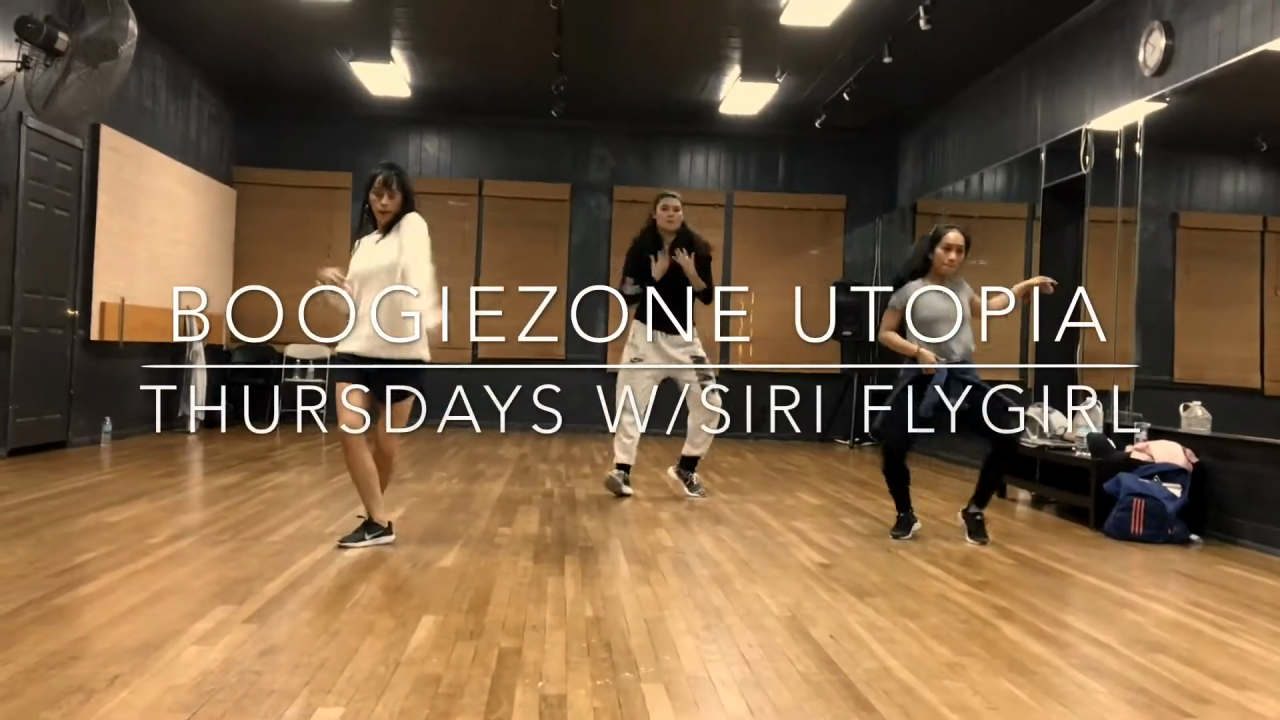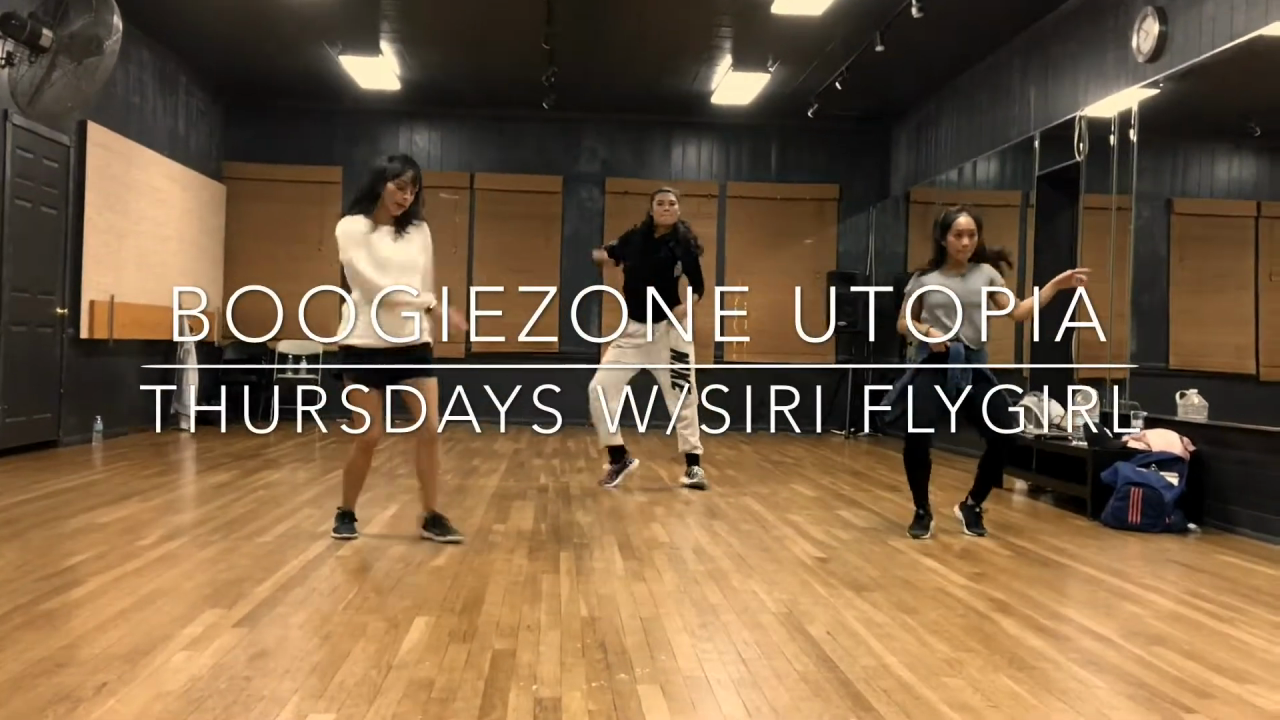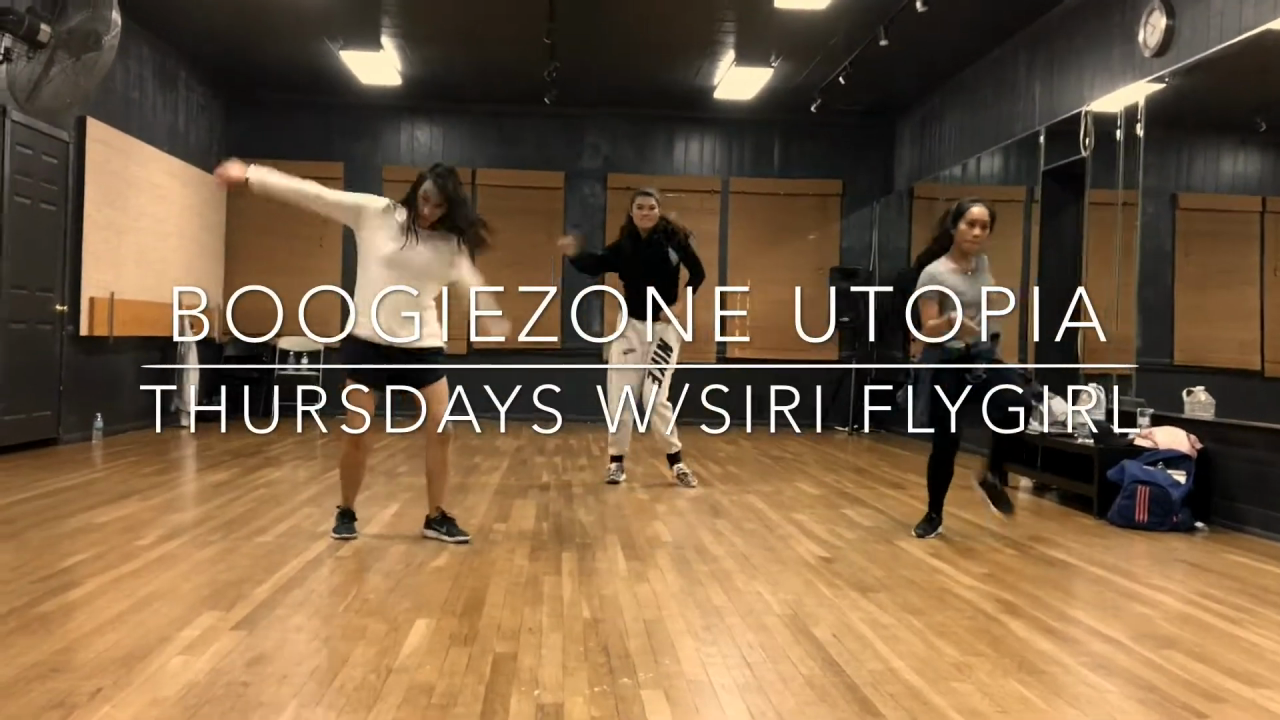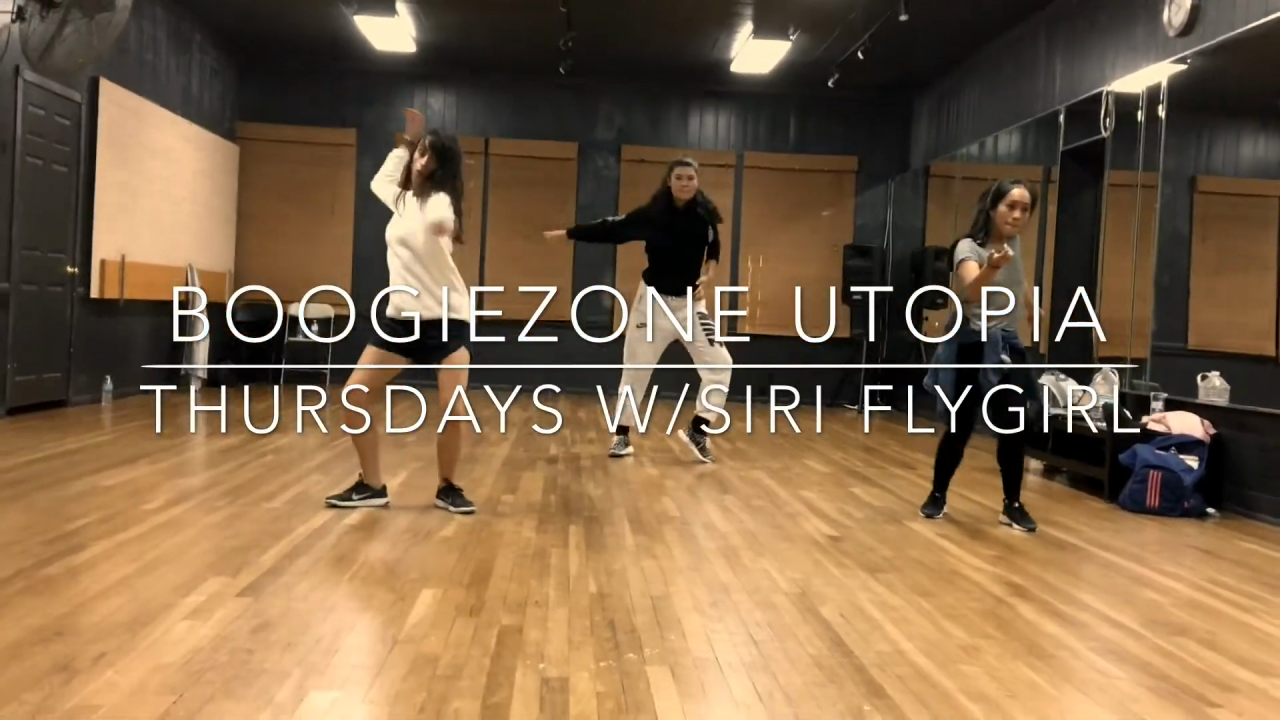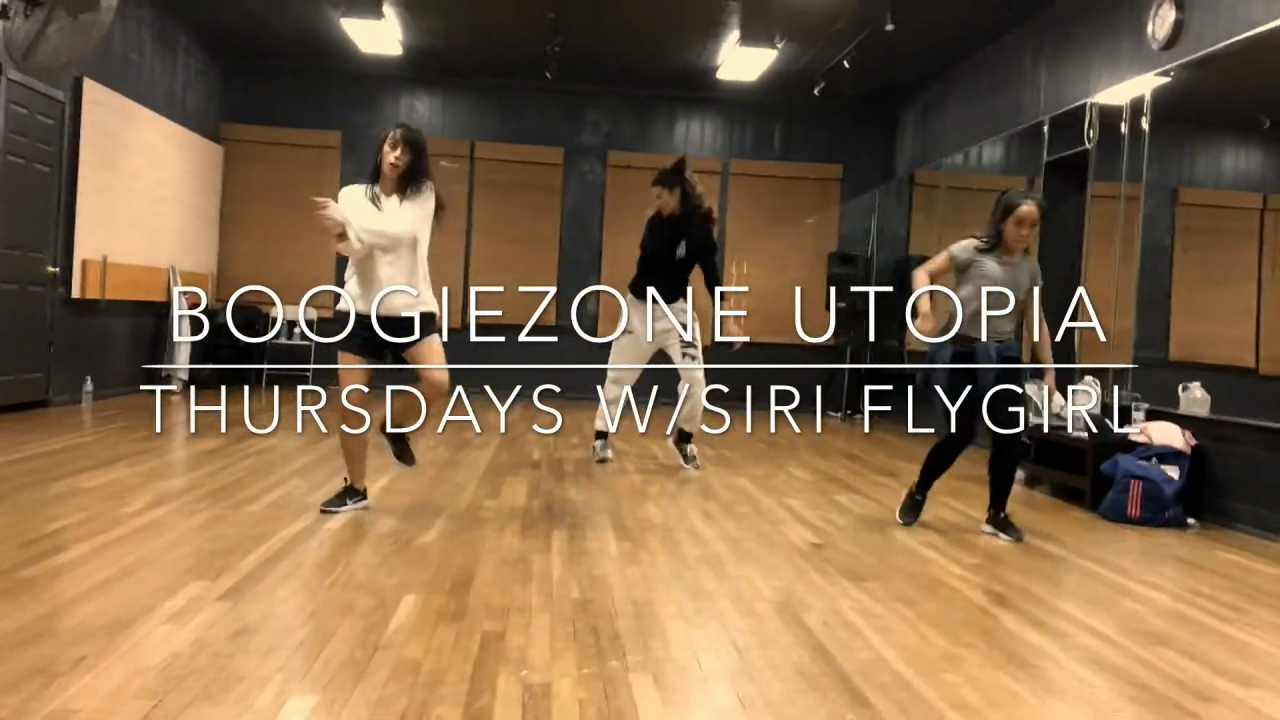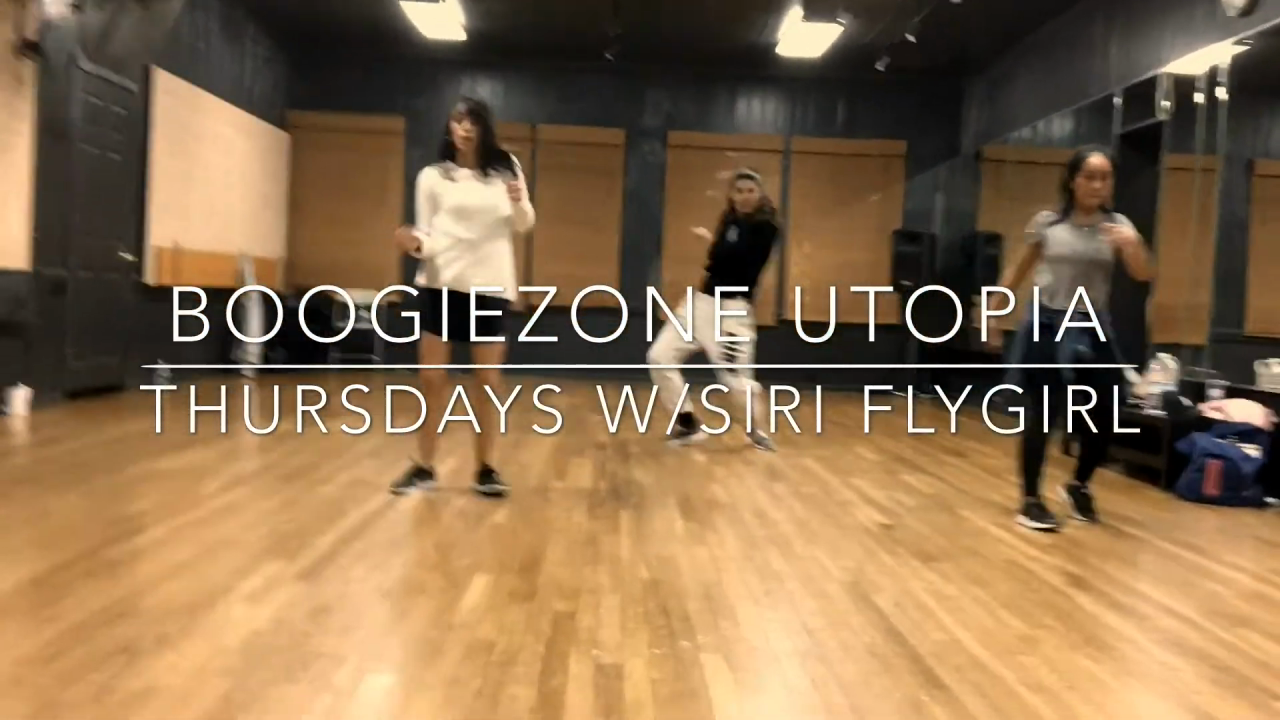
dt=0.5s
person 1, frame 1
left shoulder: (412, 225)
right shoulder: (363, 244)
left elbow: (418, 273)
left wrist: (425, 316)
right wrist: (338, 284)
left hip: (402, 353)
right hip: (355, 351)
left knee: (385, 444)
right knee: (350, 431)
left ankle: (376, 513)
right ankle: (378, 522)
person 1, frame 2
left shoulder: (417, 231)
right shoulder: (351, 228)
right elbow: (375, 284)
right wrist: (434, 307)
left hip: (412, 341)
right hip: (366, 343)
left knee: (430, 427)
right knee: (368, 436)
left ankle: (431, 517)
right ankle: (346, 512)
person 1, frame 3
left shoulder: (451, 244)
right shoulder: (377, 213)
left elbow: (471, 285)
right elbow: (317, 195)
left wrist: (496, 325)
right wrist: (252, 176)
left hip: (422, 347)
right hip: (369, 341)
left knee: (441, 430)
right knee: (356, 434)
left ankle: (437, 517)
right ankle: (346, 511)
person 1, frame 4
left shoulder: (440, 200)
right shoulder: (404, 197)
left elbow: (441, 218)
right elbow: (381, 181)
left wrist: (442, 226)
right wrist: (406, 143)
left hip: (446, 319)
right hip: (400, 317)
right knee: (355, 395)
left ankle: (448, 487)
right ankle: (372, 485)
person 1, frame 5
left shoulder: (422, 193)
right shoulder: (352, 194)
left elbow: (400, 234)
right elbow: (357, 247)
left wrist: (343, 217)
right wrist: (341, 234)
left hip: (413, 309)
right hip: (360, 310)
left knee: (439, 385)
right knee: (351, 403)
left ankle: (396, 425)
right ankle: (355, 487)
person 1, frame 6
left shoulder: (507, 171)
right shoulder: (433, 177)
left elbow: (524, 222)
right elbow: (427, 231)
left wrist: (520, 208)
right wrist: (416, 242)
left hip: (492, 289)
right hip: (441, 286)
left knee: (488, 381)
right knee: (431, 379)
left ankle: (486, 468)
right ankle: (424, 468)
person 2, frame 1
left shoulder: (961, 287)
right shoulder: (909, 290)
left elbow: (985, 309)
right elbow: (885, 334)
left wrist: (1025, 286)
right wrist: (917, 350)
left hip: (963, 377)
right hip: (923, 379)
left knee: (1007, 437)
right knee: (893, 449)
left ankle: (974, 511)
right ankle: (906, 515)
person 2, frame 2
left shoulder: (986, 274)
right shoulder: (924, 279)
left elbow: (1016, 313)
right elbow: (903, 323)
left wrist: (1056, 286)
right wrist: (927, 332)
left hip: (973, 366)
right hip: (932, 365)
left knee: (1002, 440)
right knee: (917, 437)
left ankle: (971, 506)
right ankle: (923, 514)
person 2, frame 3
left shoulder: (982, 263)
right shoulder: (933, 274)
right elbow: (927, 330)
right wrist: (952, 322)
left hip: (984, 357)
right hip: (947, 363)
left knee: (1014, 407)
right knee: (945, 445)
left ankle: (993, 478)
right ankle: (934, 515)
person 2, frame 4
left shoulder: (1012, 244)
right shoulder: (968, 248)
right elbow: (974, 290)
left wrist: (1027, 304)
right wrist: (993, 266)
left hip: (1006, 345)
right hip: (969, 344)
left knee: (1011, 426)
right knee: (959, 430)
left ankle: (1011, 504)
right ankle: (939, 492)
person 2, frame 5
left shoulder: (1030, 268)
right shoulder: (970, 251)
left elbow: (1035, 321)
right elbow: (923, 273)
left wrist: (1048, 366)
right wrist: (925, 310)
left hip: (1004, 357)
right hip: (963, 351)
left knee: (1009, 438)
right knee: (961, 433)
left ankle: (996, 514)
right ankle: (917, 494)
person 2, frame 6
left shoulder: (1117, 225)
right shoulder: (1047, 223)
left elbow: (1144, 273)
right elbow: (1020, 269)
left wrist: (1132, 245)
left hip: (1091, 328)
right hip: (1046, 324)
left knee: (1103, 415)
right knee: (1040, 416)
left ankle: (1078, 485)
right ankle: (1030, 501)
person 3, frame 1
left shoulder: (697, 250)
right shoulder: (641, 250)
left elbow: (707, 296)
right elbow: (627, 293)
left wrist: (692, 273)
right wrist: (655, 276)
left hip: (684, 337)
right hip: (647, 334)
left knee: (709, 403)
right knee: (630, 403)
left ankle: (686, 468)
right ankle: (622, 472)
person 3, frame 2
left shoulder: (686, 246)
right shoulder: (635, 238)
left elbow: (698, 286)
right elbow: (614, 252)
left wrist: (685, 308)
right wrist: (601, 255)
left hip: (669, 329)
right hip: (632, 329)
left knee: (682, 397)
right knee: (600, 388)
left ankle: (692, 464)
right ankle: (618, 458)
person 3, frame 3
left shoulder: (674, 238)
right shoulder: (622, 247)
left elbow: (698, 273)
right elbow: (594, 265)
left wrist: (679, 305)
right wrist: (573, 253)
left hip: (663, 325)
right hip: (630, 325)
left knee: (655, 398)
right knee: (620, 398)
left ankle: (676, 460)
right ankle: (617, 462)
person 3, frame 4
left shoulder: (704, 214)
right shoulder: (650, 214)
left elbow: (713, 249)
right elbow: (611, 229)
left wrist: (709, 273)
right wrist: (569, 233)
left hip: (689, 301)
right hip: (652, 300)
left knee: (719, 364)
right knee: (635, 371)
left ankle: (698, 430)
right ankle: (623, 434)
person 3, frame 5
left shoulder: (699, 229)
right shoulder: (656, 223)
left elbow: (711, 273)
left wrist: (726, 317)
left hip: (674, 311)
right hip: (639, 308)
left knee: (694, 379)
right knee: (618, 376)
left ankle: (684, 439)
right ankle: (602, 438)
person 3, frame 6
left shoulder: (765, 227)
right shoulder: (732, 222)
left elbow: (730, 254)
right elbow: (723, 258)
left wrist: (711, 239)
left hip: (733, 310)
right hip: (702, 301)
left knee: (738, 382)
right knee: (659, 356)
left ankle: (755, 427)
right ankle: (687, 422)
